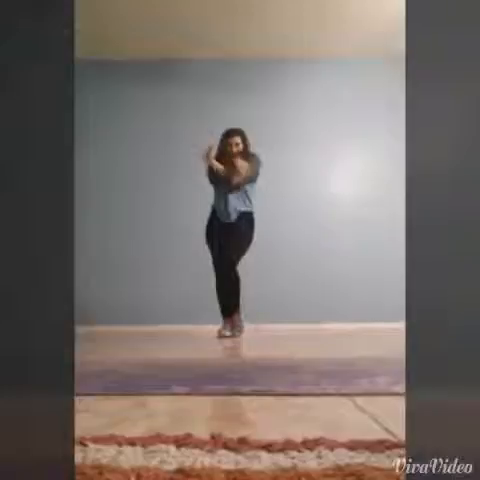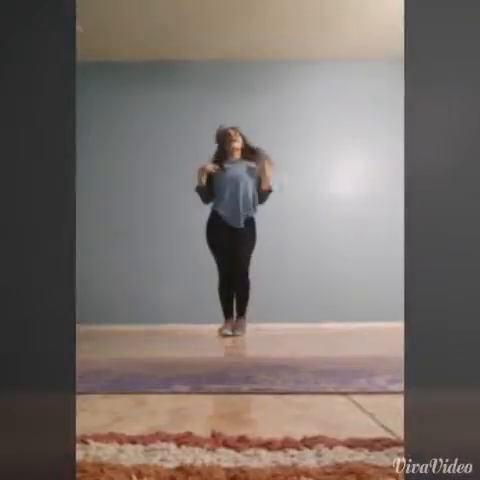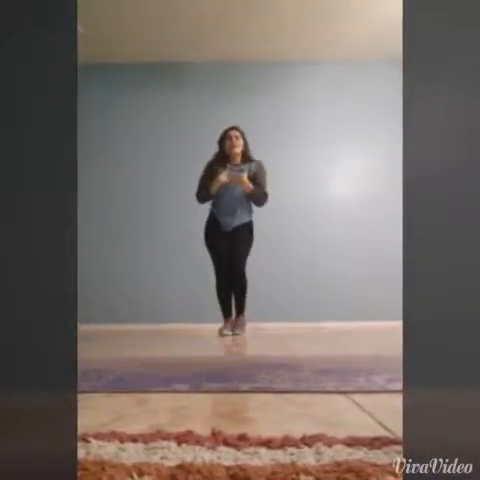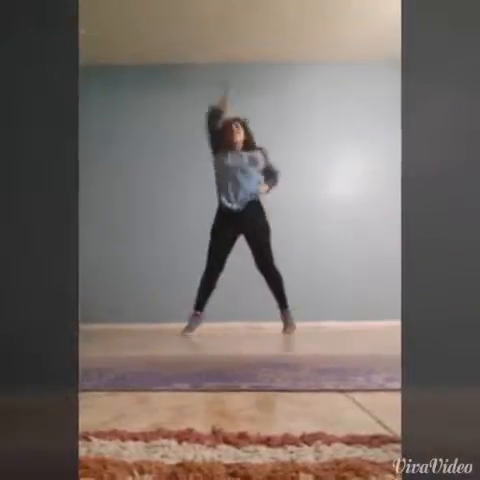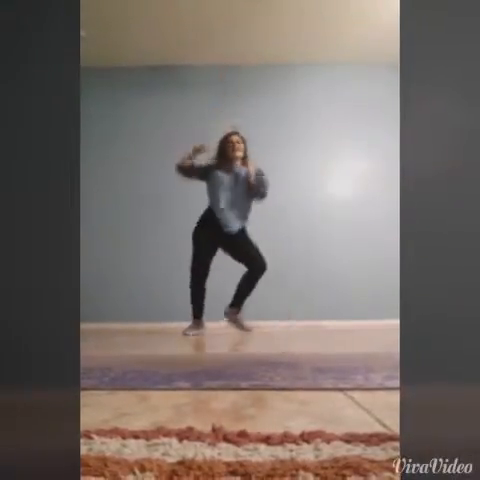
dt=0.5s
person 1, frame 1
left shoulder: (252, 160)
right shoulder: (219, 163)
left elbow: (239, 181)
right elbow: (216, 180)
left wrist: (240, 173)
right wrist: (213, 164)
left hip: (242, 220)
right hip: (218, 220)
left knee: (228, 265)
right knee: (219, 269)
left ankle: (236, 314)
right ankle: (227, 319)
person 1, frame 2
left shoulder: (255, 165)
right shoulder: (216, 167)
left elbow: (260, 199)
right elbow: (207, 198)
left wrist: (267, 179)
right wrist: (202, 178)
left hip: (245, 225)
right hip: (219, 225)
left knee: (241, 271)
right knee: (225, 272)
left ankle: (241, 318)
right ankle: (228, 319)
person 1, frame 3
left shoulder: (255, 167)
right shoulder: (214, 168)
left elbow: (261, 199)
right elbow: (201, 197)
left wrist: (245, 184)
right wrist: (217, 183)
left hip: (243, 227)
right hip: (217, 227)
left knee: (237, 270)
right knee: (222, 272)
left ankle: (240, 316)
right ankle: (227, 318)
person 1, frame 4
left shoulder: (258, 154)
right shoulder: (220, 151)
left elbow: (273, 174)
right elbow: (212, 121)
left wrist: (267, 185)
right wrist: (219, 107)
left hip: (253, 215)
right hip: (226, 216)
left knee: (266, 265)
right knee: (213, 266)
left ankle: (286, 313)
right ankle: (197, 314)
person 1, frame 5
left shoulder: (252, 172)
right shoulder: (214, 171)
left elbow: (260, 193)
right elbow: (182, 169)
left wrist: (252, 175)
right wrist: (195, 153)
left hip: (235, 231)
right hip: (209, 226)
left knee: (258, 265)
right knee: (199, 273)
left ankle: (234, 311)
right ankle: (197, 321)
